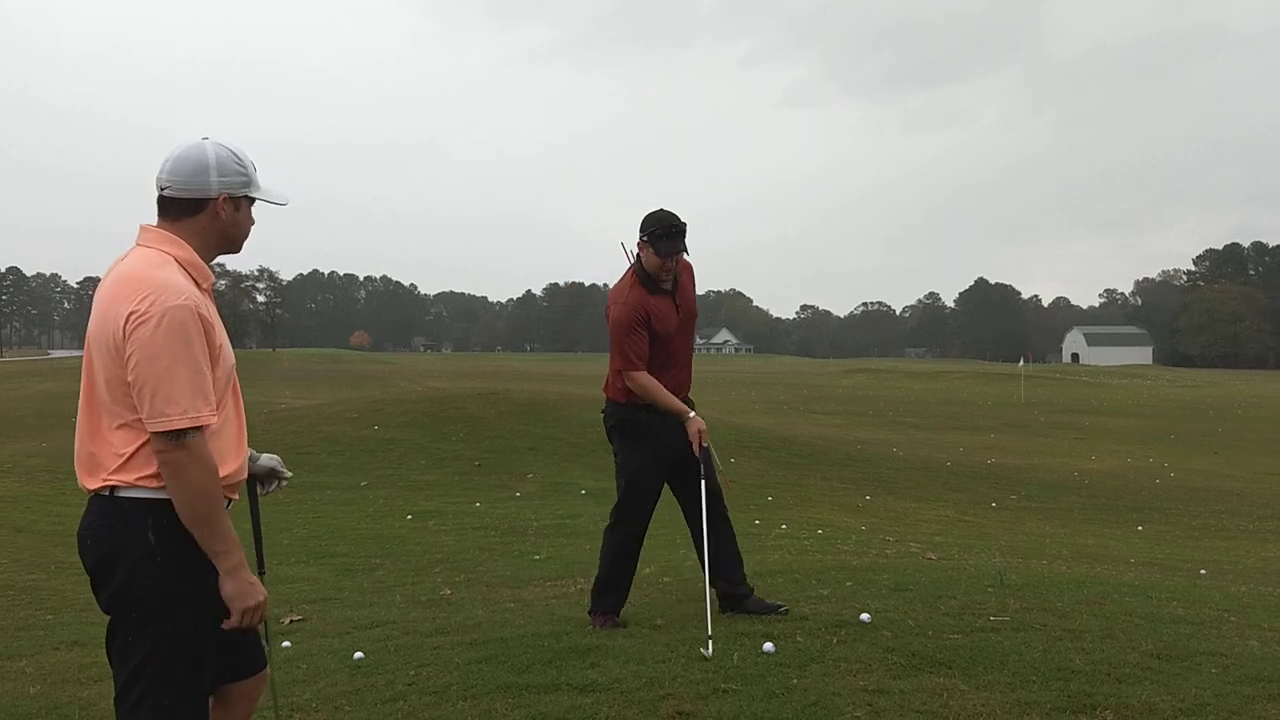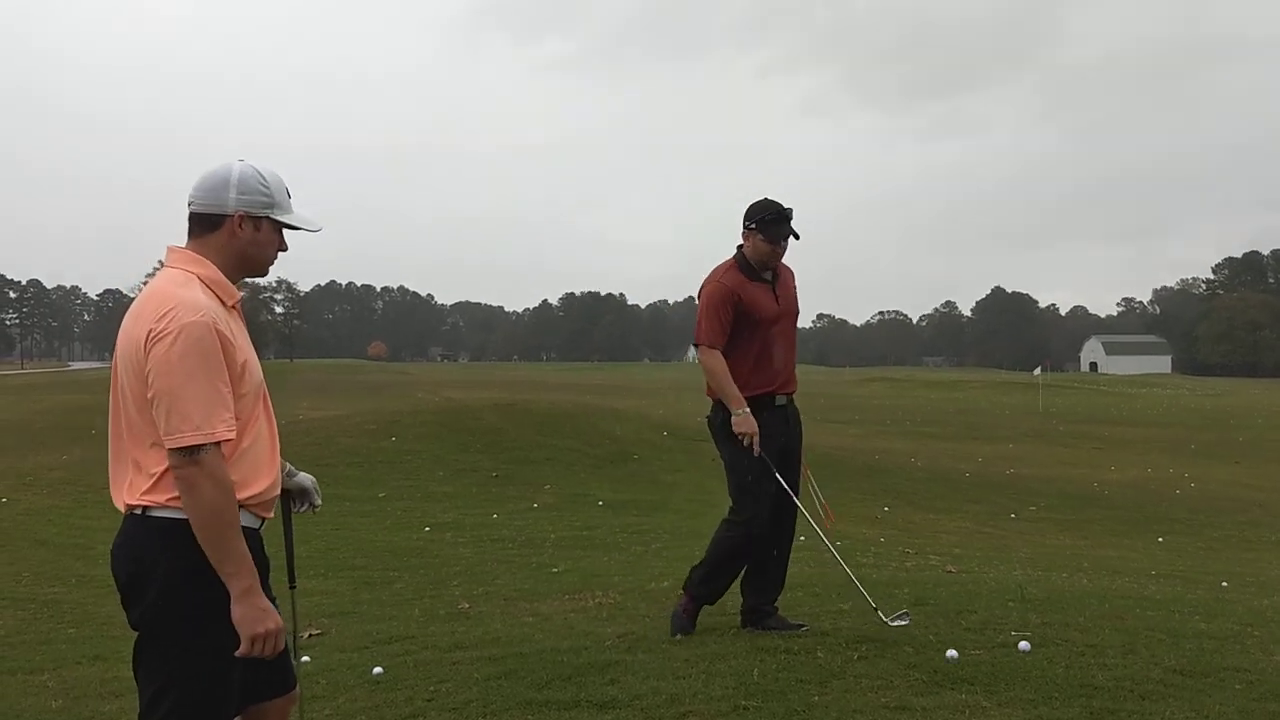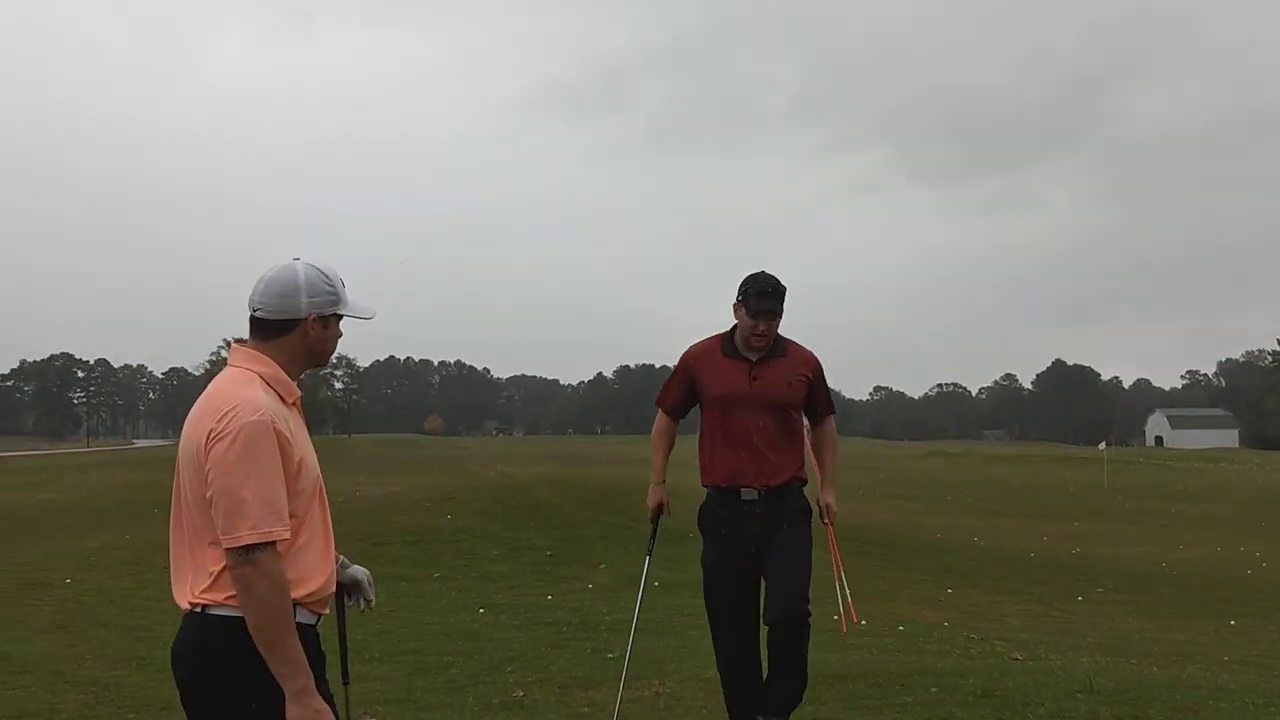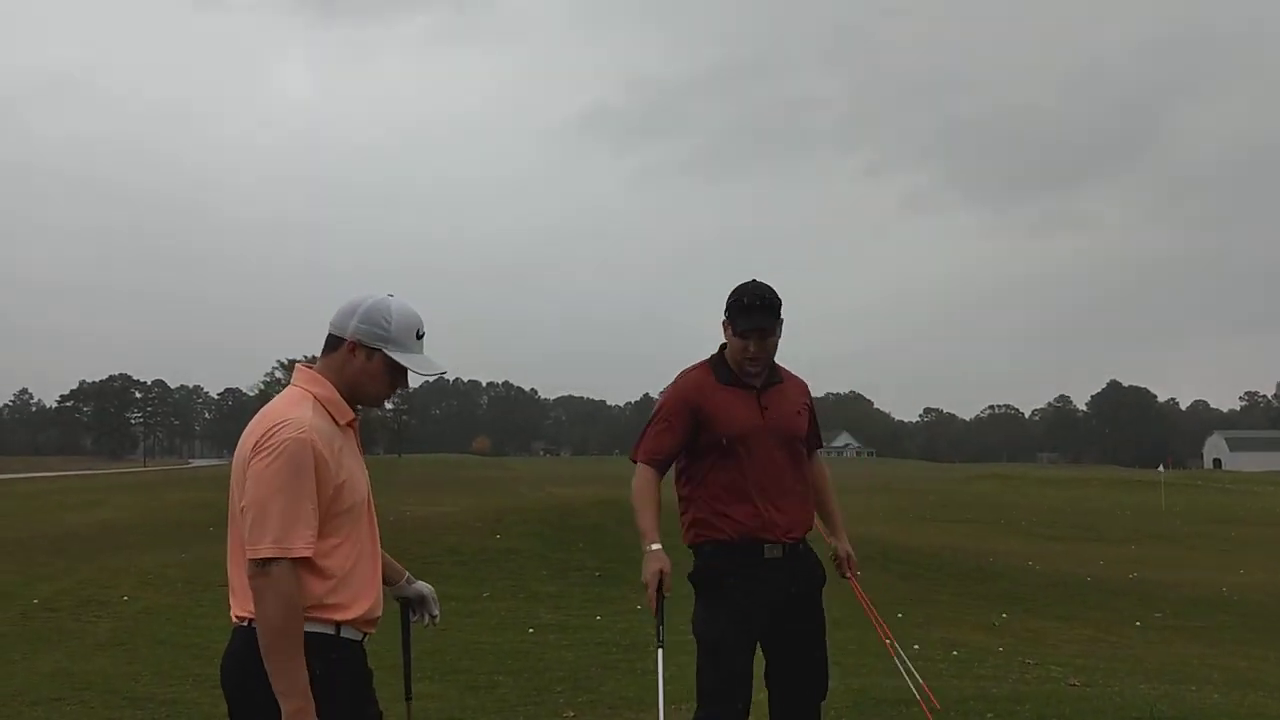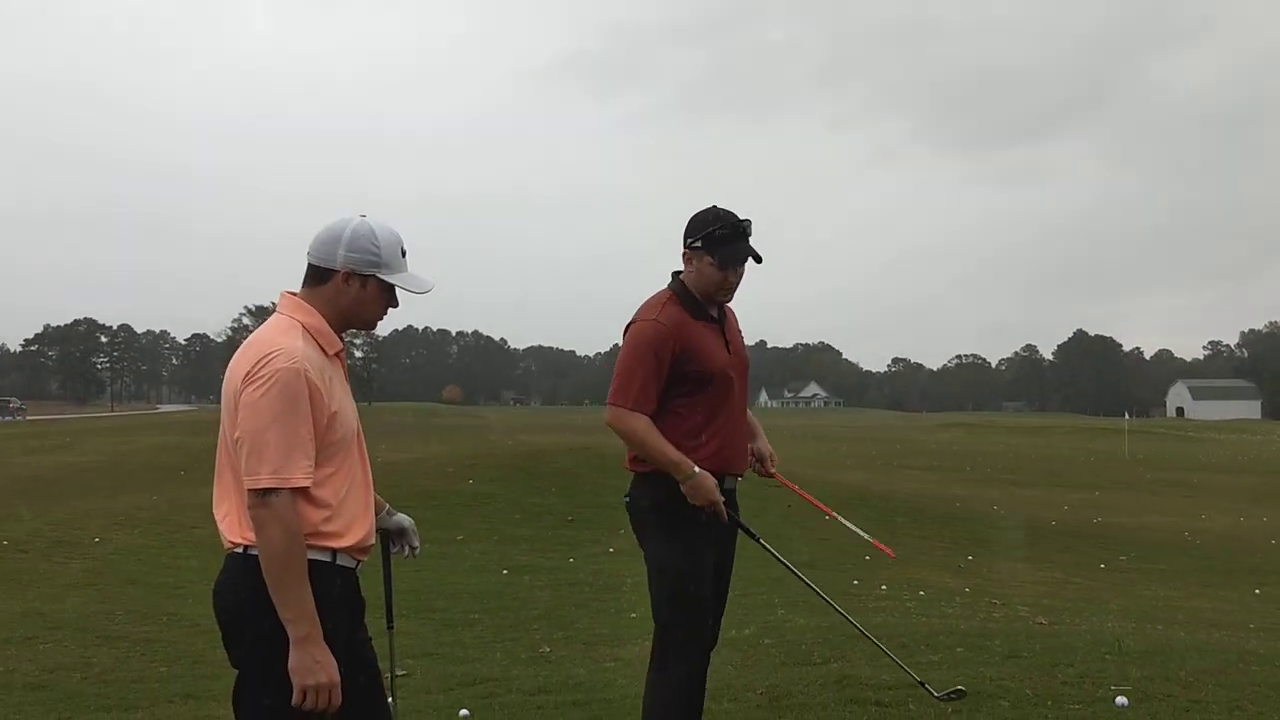
dt=1s
person 1, frame 1
left shoulder: (155, 275)
right shoulder: (168, 296)
right elbow: (178, 448)
left wrist: (241, 458)
right wrist: (232, 567)
left hip: (167, 525)
right hip: (153, 533)
person 1, frame 2
left shoulder: (200, 301)
right shoulder: (189, 313)
right elbow: (194, 464)
left wrist: (277, 472)
right wrist: (247, 592)
left hip: (208, 544)
right hip: (186, 551)
person 1, frame 3
left shoulder: (263, 399)
right shoulder: (250, 413)
right elbow: (250, 562)
left wrist: (336, 565)
left hip: (271, 638)
right hip: (246, 649)
person 1, frame 4
left shoulder: (333, 423)
right shoulder: (295, 431)
right elbow: (271, 574)
left wrist: (399, 579)
left hip: (330, 654)
right hip: (291, 665)
person 1, frame 5
left shoulder: (317, 349)
right shoulder: (284, 360)
right elbow: (269, 504)
left wrist: (381, 512)
right wrist: (304, 638)
left hip: (324, 582)
right hip: (283, 593)
person 2, frame 1
left shoulder: (684, 273)
right shoulder: (627, 302)
right elbow: (634, 376)
right wrist: (687, 416)
left hip: (680, 412)
right hip: (636, 418)
left knee: (710, 503)
right knee: (633, 514)
left ankle: (734, 593)
right ankle: (604, 607)
person 2, frame 2
left shoulder: (785, 277)
right shoulder: (723, 284)
right elbow: (708, 353)
right wrist: (740, 412)
left hip: (784, 411)
right hip: (744, 417)
left knee: (782, 516)
right knee: (750, 516)
left ankle: (760, 608)
right ankle: (695, 594)
person 2, frame 3
left shoulder: (804, 363)
right shoulder: (699, 359)
left elbow: (822, 422)
right elbow: (667, 417)
left wrist: (827, 486)
right wrist: (657, 481)
left hip: (784, 507)
right hip: (724, 509)
left knee: (788, 614)
right knee: (731, 626)
person 2, frame 4
left shoulder: (796, 390)
right shoulder: (690, 390)
right elbow: (647, 469)
left wrist: (837, 532)
right wrist: (653, 547)
left hip: (794, 563)
right hip: (727, 567)
person 2, frame 5
left shoulder: (723, 317)
right shoulder: (659, 323)
right elbow: (623, 415)
left wrist: (754, 439)
right wrist: (689, 474)
left hip: (716, 498)
right hip: (672, 500)
left knee: (698, 634)
right knee: (685, 636)
